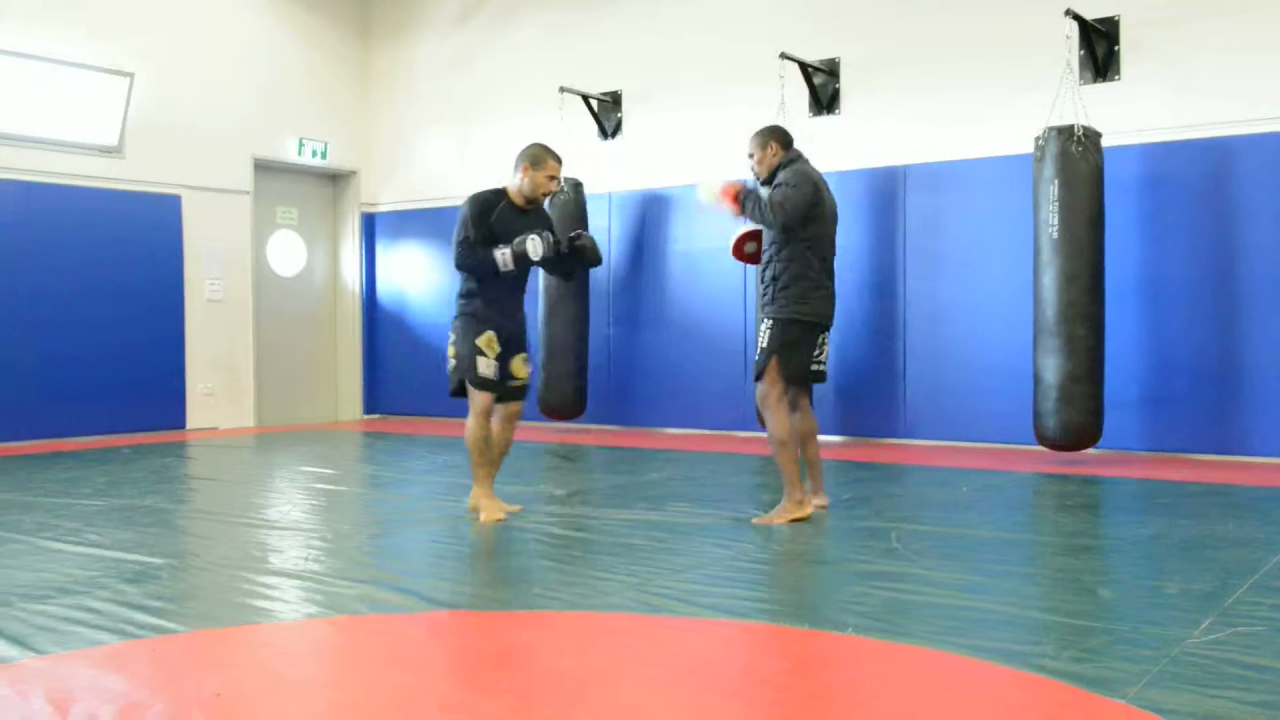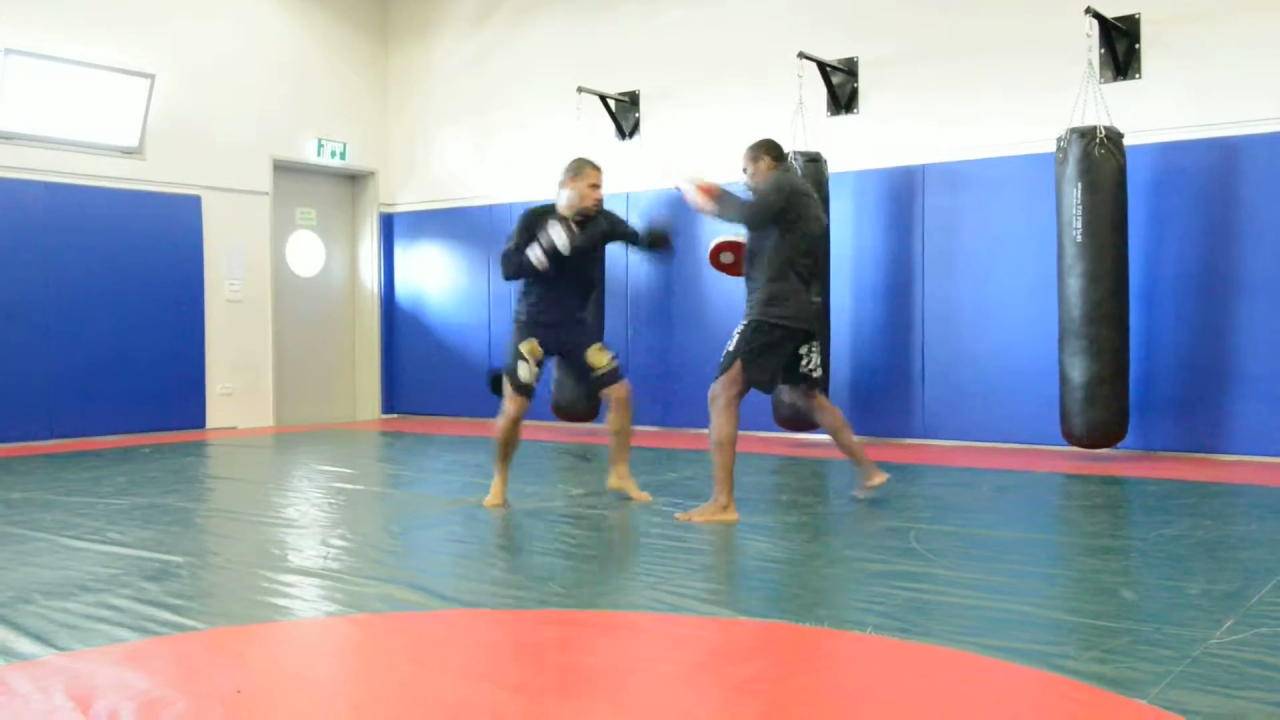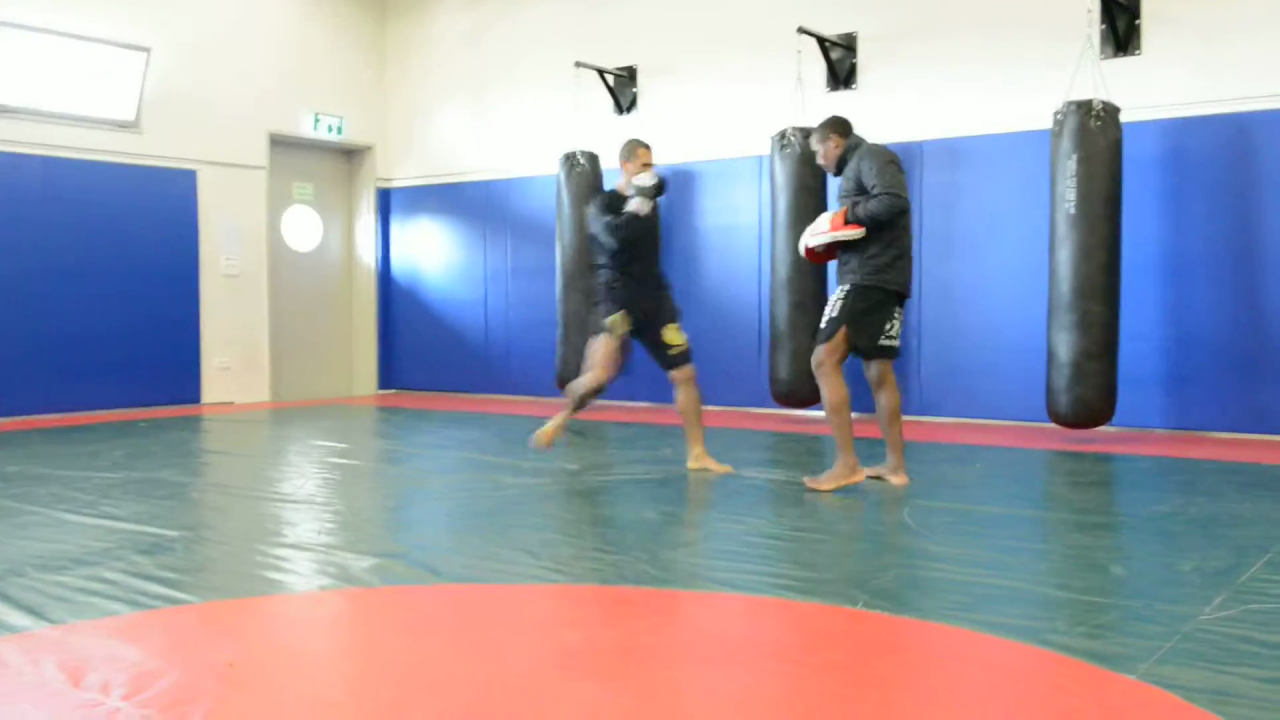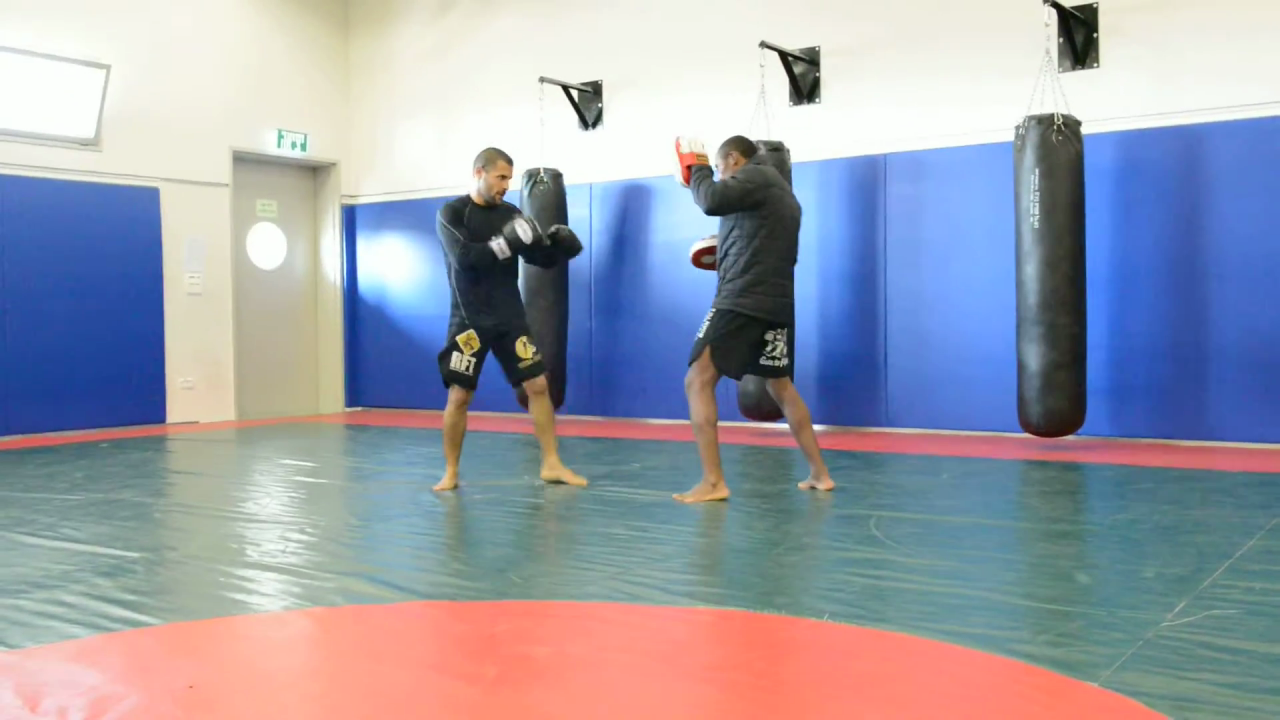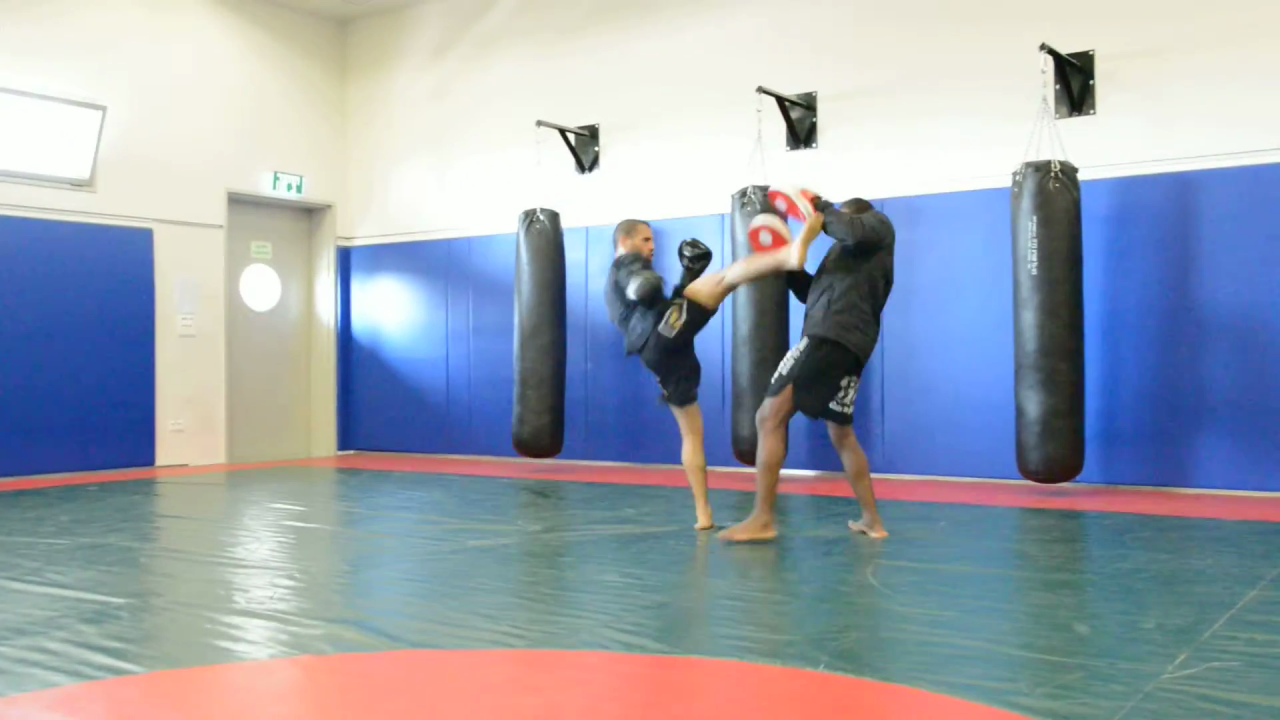
dt=1s
person 1, frame 1
left shoulder: (797, 177)
right shoulder: (805, 180)
left elbow: (779, 217)
left wrist: (741, 198)
right wrist: (764, 245)
left hip: (793, 305)
right hip: (810, 305)
left knee: (769, 394)
right knee: (795, 396)
left ankle: (796, 498)
right ankle: (815, 487)
person 1, frame 2
left shoulder: (783, 185)
right shoulder: (805, 197)
left elbow: (752, 212)
left wrist: (713, 199)
right wrist: (750, 257)
left hip: (771, 313)
right hip: (804, 314)
left knee: (722, 396)
right knee: (812, 397)
left ankle: (722, 503)
right ankle: (869, 471)
person 1, frame 3
left shoulder: (871, 157)
right shoulder: (860, 167)
left elbow: (895, 202)
left wrist: (850, 213)
right wrist: (840, 241)
left hip: (868, 279)
right hip: (885, 281)
left knee: (825, 360)
right knee: (879, 372)
left ankle: (847, 463)
right ankle: (896, 465)
person 1, frame 4
left shoulder: (755, 176)
right shoulder: (783, 190)
left elbow: (713, 201)
left wrist: (696, 169)
right wrist: (728, 252)
left hip: (740, 301)
right hip: (777, 304)
left knee: (698, 381)
right knee: (781, 385)
left ankle: (713, 482)
right ankle: (819, 473)
person 1, frame 5
left shoulder: (875, 224)
right shoulder: (853, 244)
left elbow: (855, 233)
right elbow: (813, 294)
left wrist: (817, 208)
left hip: (830, 336)
right hip: (851, 344)
left knee: (770, 417)
right knee: (841, 432)
left ankle: (762, 519)
right ankle: (872, 520)
person 2, frame 1
left shoulder: (539, 216)
right shoulder: (480, 205)
left elbow: (556, 264)
right elbow: (463, 258)
left wrist: (577, 251)
right wrist: (515, 253)
left hip: (511, 320)
right hip: (477, 318)
left knee: (510, 410)
right knee: (482, 403)
left ankle: (485, 490)
right ankle: (481, 492)
person 2, frame 2
left shoulder: (600, 221)
right shoulder: (535, 220)
left elbow: (637, 237)
right elbow: (509, 268)
left wrist: (654, 238)
right wrist: (546, 246)
left hip: (575, 326)
right hip: (534, 325)
left knee: (620, 394)
right knee: (513, 410)
left ankle: (620, 473)
right ankle: (500, 481)
person 2, frame 3
left shoulder: (646, 205)
right shoulder: (604, 205)
right elbow: (620, 239)
right wrist: (642, 197)
left hip: (652, 300)
right hip: (617, 299)
left knee: (685, 375)
right knee: (602, 374)
left ankle: (698, 454)
right ankle: (561, 420)
person 2, frame 4
left shoulder: (510, 214)
right shoulder: (452, 213)
left elbow: (540, 258)
right elbow: (464, 259)
left wrist: (559, 245)
right wrist: (507, 241)
left hip: (510, 315)
right hip: (470, 318)
left knee: (538, 386)
right knee: (459, 396)
left ankle: (552, 464)
right ankle: (450, 473)
person 2, frame 5
left shoulder: (616, 280)
right shoulder: (626, 264)
right elbow: (642, 292)
left wrist: (689, 272)
right wrist: (638, 286)
left hip: (656, 351)
right hip: (665, 328)
left knee: (691, 431)
right knee: (725, 277)
left ankle: (703, 512)
right ankle: (791, 255)
